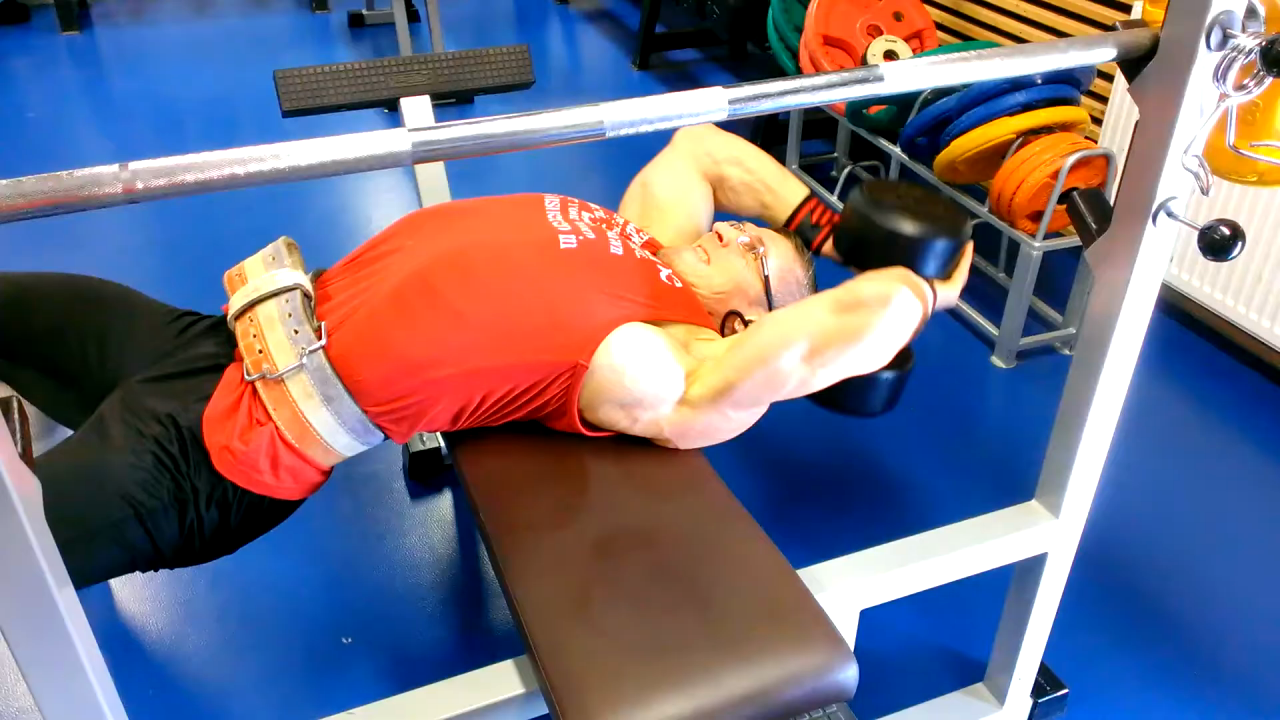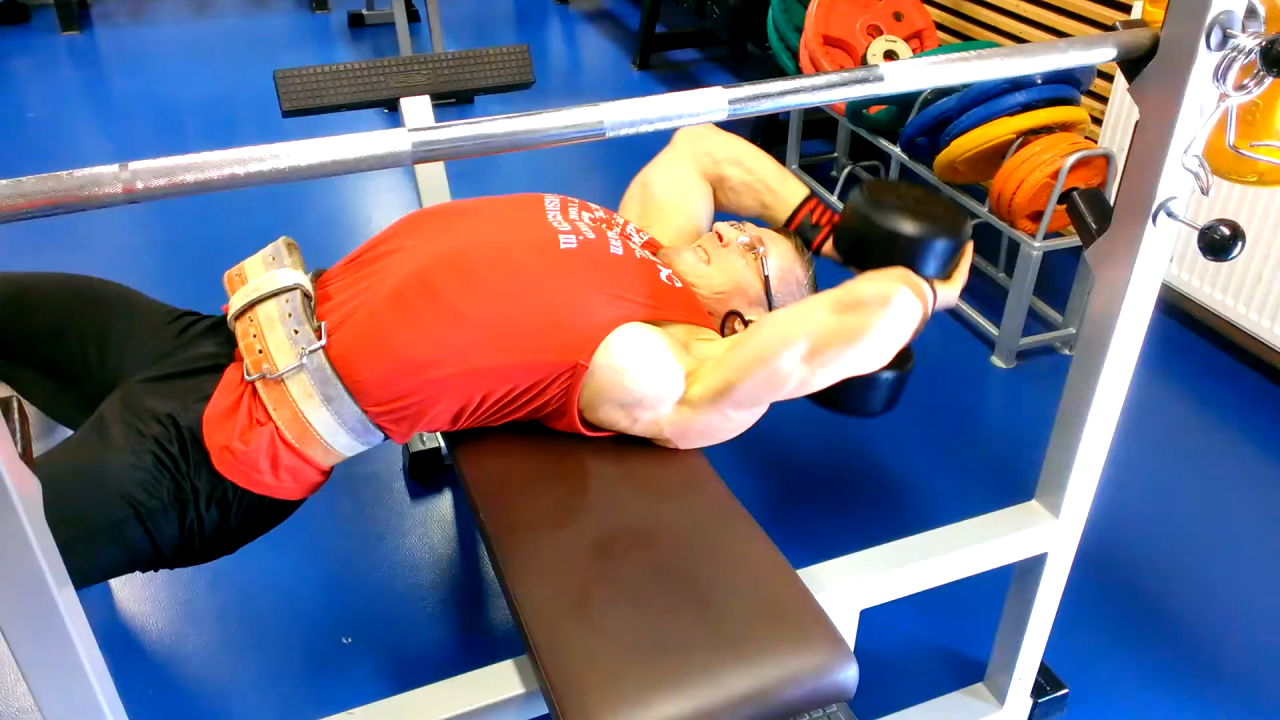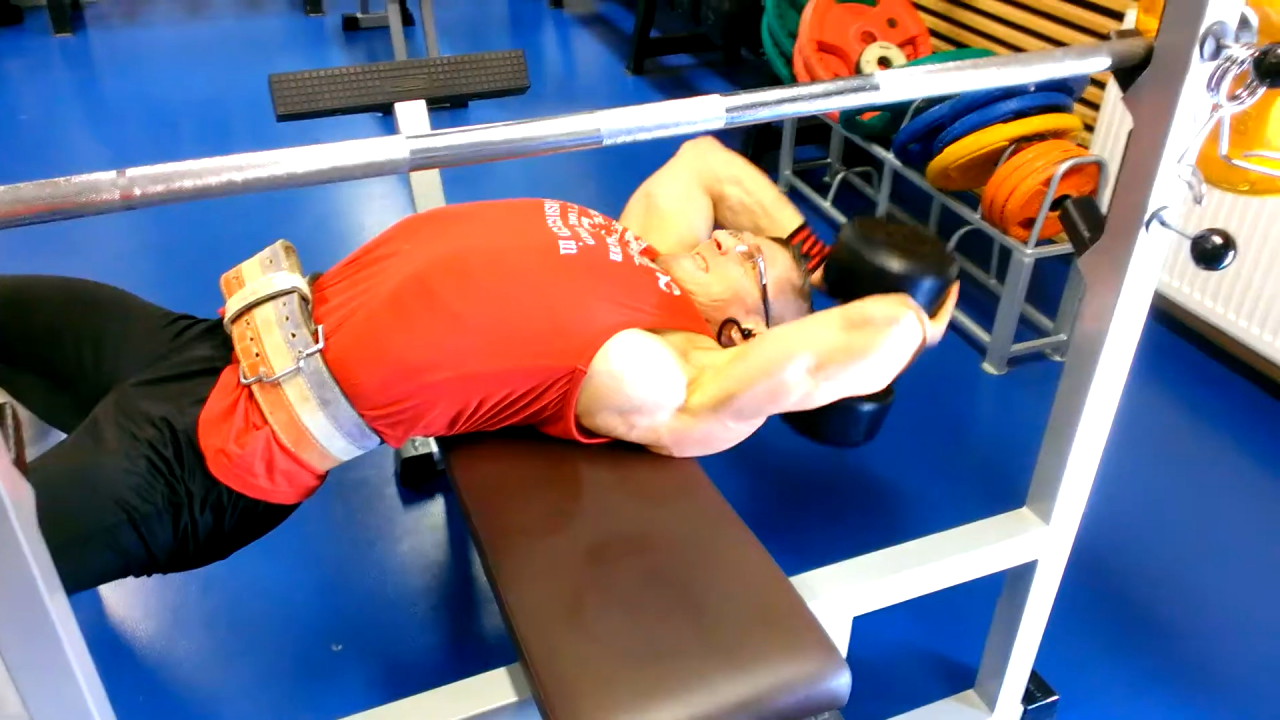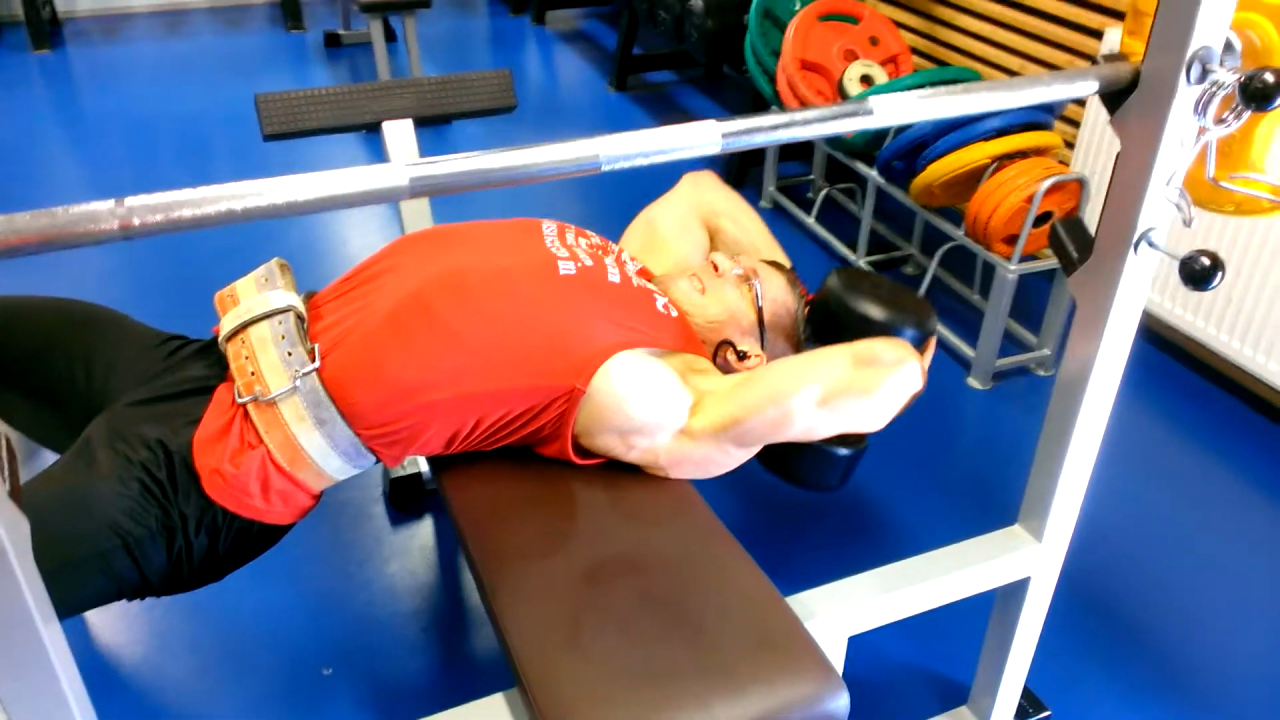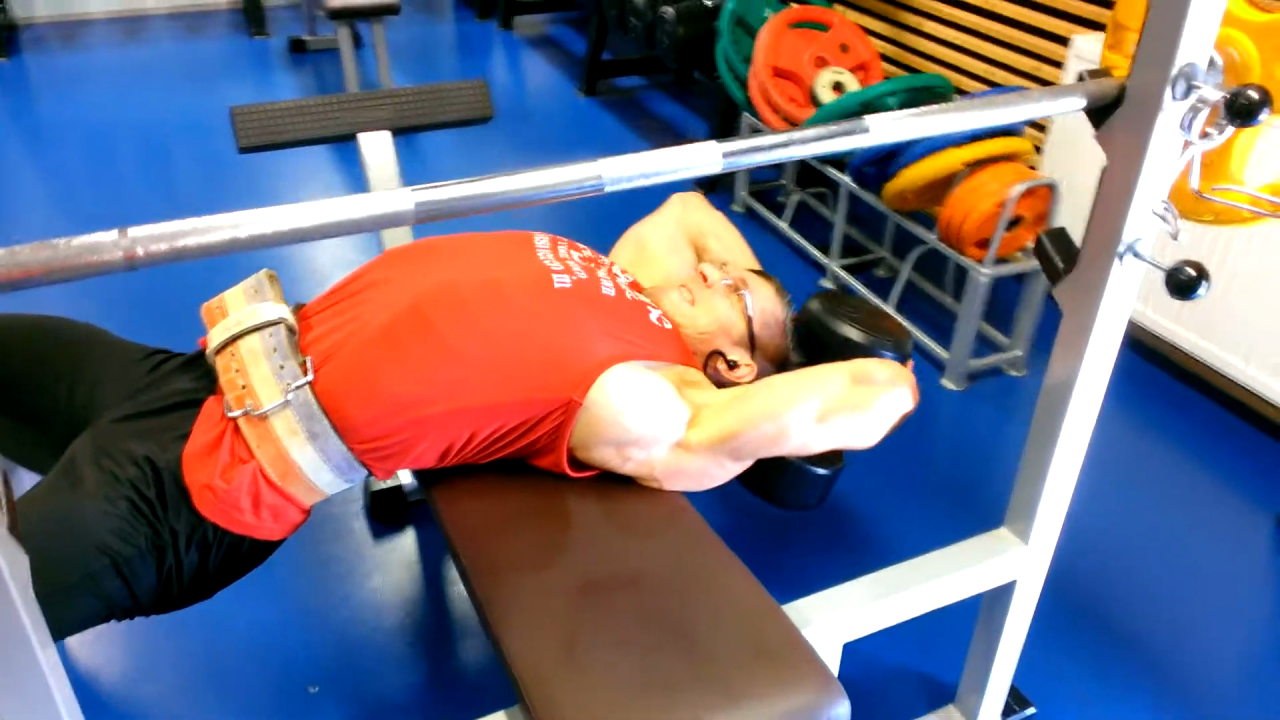
dt=0.2s
person 1, frame 1
left shoulder: (664, 374)
right shoulder: (660, 249)
left elbow: (876, 310)
right elbow: (700, 144)
left wrist: (923, 289)
right wrist: (828, 226)
person 1, frame 2
left shoulder: (662, 375)
right shoulder: (658, 246)
left elbow: (880, 310)
right elbow: (701, 143)
left wrist: (925, 290)
right wrist: (827, 227)
person 1, frame 3
left shoulder: (660, 379)
right shoulder: (653, 257)
left elbow: (873, 338)
right elbow: (704, 158)
left wrist: (918, 319)
right wrist: (817, 254)
person 1, frame 4
left shoulder: (656, 398)
right shoulder: (649, 278)
left elbow: (883, 374)
right elbow: (701, 190)
left wrist: (847, 344)
right wrist: (803, 294)
person 1, frame 5
left shoulder: (649, 409)
right shoulder: (637, 289)
left elbow: (873, 395)
right elbow: (690, 211)
left wrist: (841, 359)
right wrist: (777, 300)
